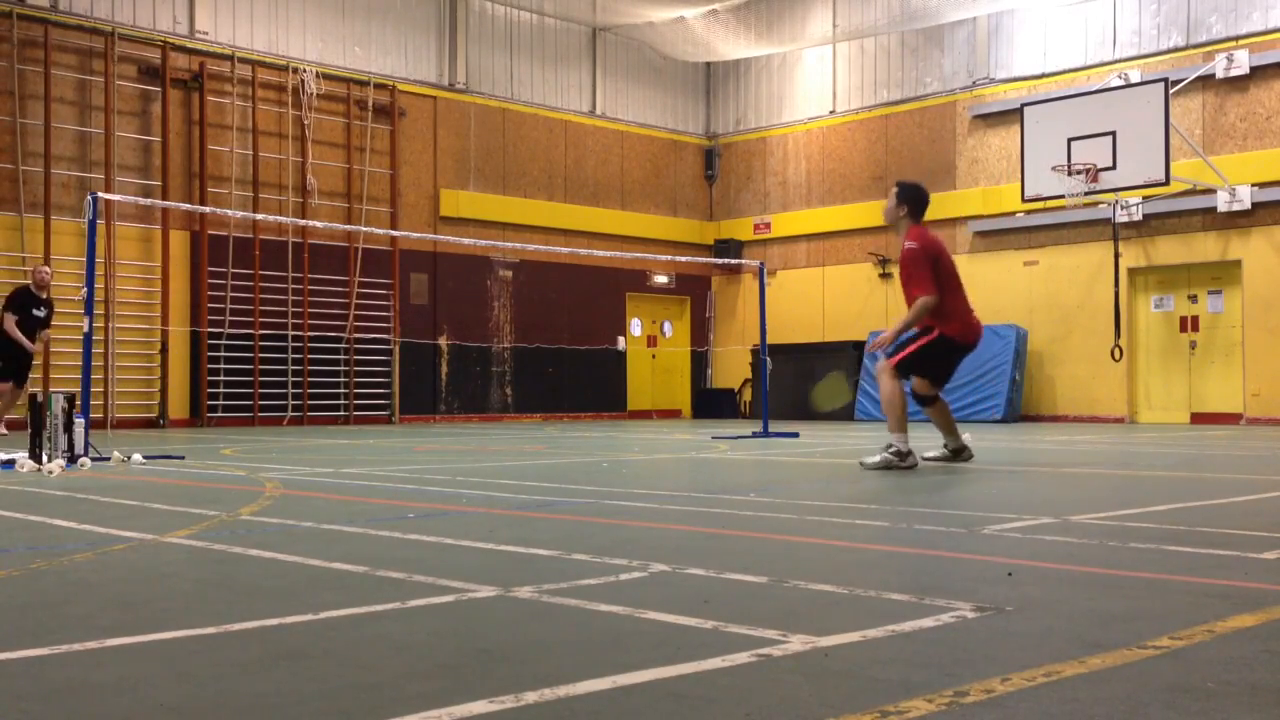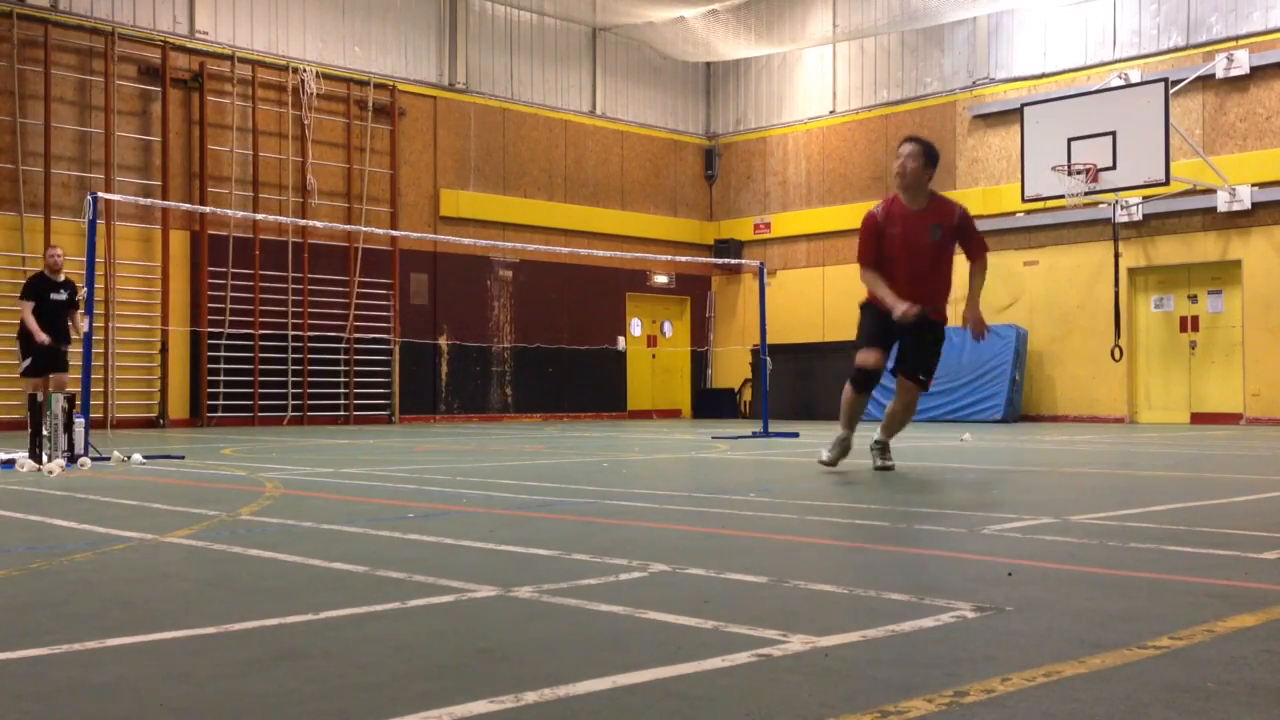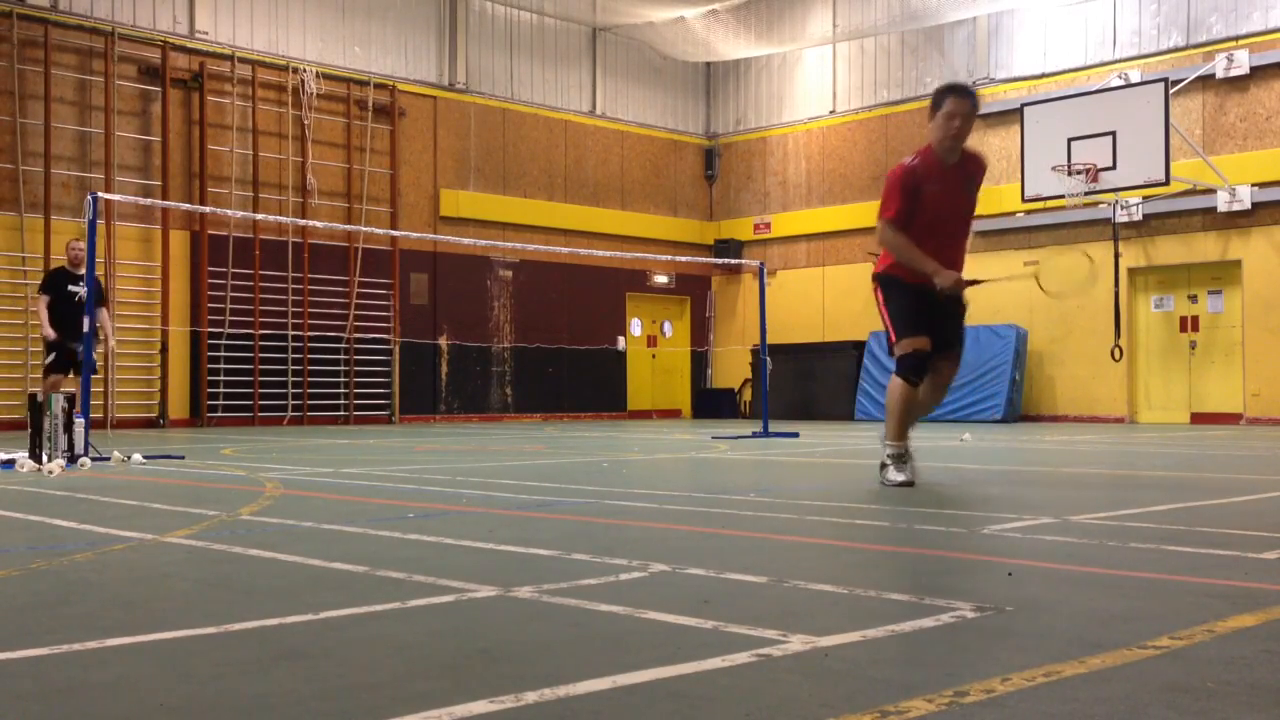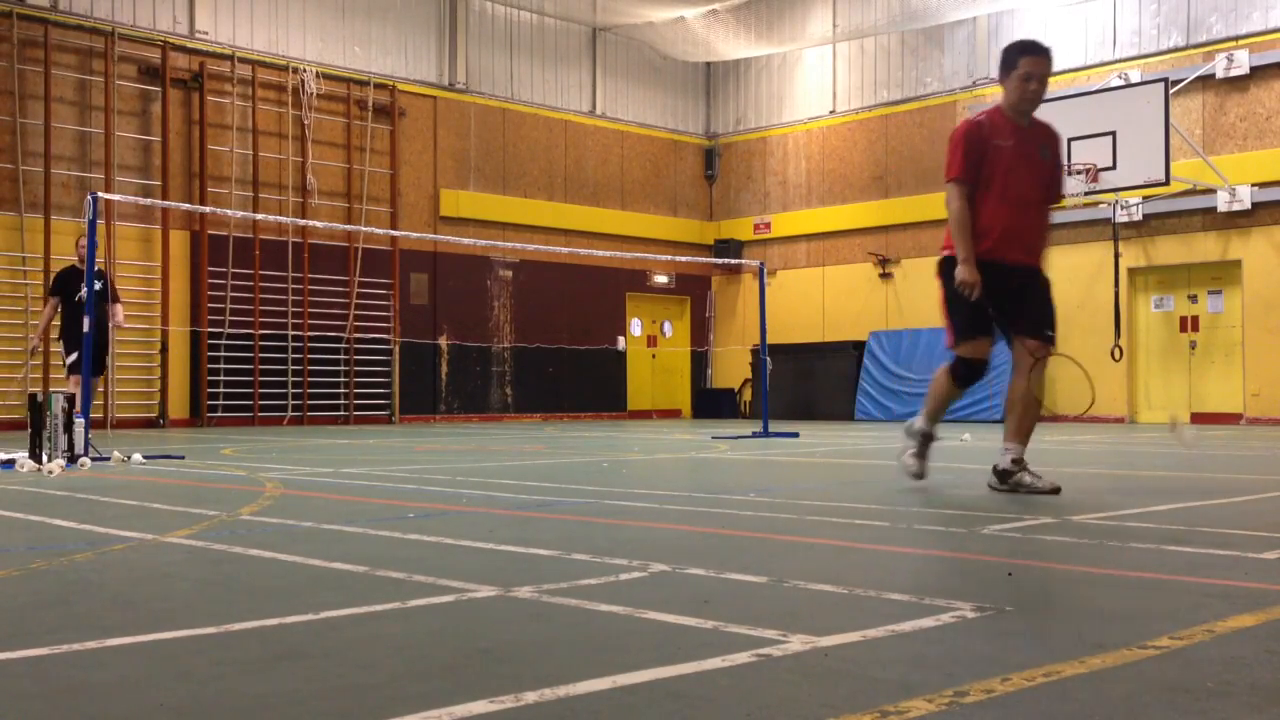
dt=0.4s
person 1, frame 1
left shoulder: (912, 248)
right shoulder: (923, 242)
left elbow: (928, 300)
left wrist: (895, 333)
right wrist: (900, 331)
left hip: (951, 329)
right hip: (955, 329)
left knee: (887, 368)
right knee: (924, 388)
left ankle: (899, 449)
right ankle: (956, 445)
person 1, frame 2
left shoulder: (953, 215)
right shoulder: (878, 216)
left elbow: (979, 257)
right elbow: (867, 271)
left wrist: (972, 307)
right wrist: (894, 303)
left hip: (928, 315)
right hip: (883, 309)
left knee: (909, 387)
right knee: (866, 368)
left ankle: (881, 442)
right ankle: (844, 437)
person 1, frame 3
left shoulder: (975, 167)
right shoulder: (909, 172)
right elbow: (888, 234)
right wrist: (935, 272)
left hip: (944, 283)
right hip: (902, 280)
left knee: (944, 370)
right knee: (914, 358)
left ankle: (901, 419)
right ankle: (894, 456)
person 1, frame 4
left shoulder: (1048, 140)
right shoulder: (975, 130)
right elbow: (956, 196)
left wrist: (1036, 262)
right wrist: (965, 262)
left hip: (1023, 267)
right hip: (970, 264)
left knee: (1035, 354)
right knee: (972, 358)
left ankle: (1011, 462)
right ankle: (921, 429)
person 2, frame 1
left shoulder: (48, 304)
right shoulder: (19, 295)
left elbow: (44, 331)
left wrist: (43, 337)
right wrist: (27, 345)
left hip: (24, 351)
left knee: (17, 390)
person 2, frame 2
left shoulder: (70, 286)
right shoulder: (35, 282)
left elbow: (74, 314)
right elbow: (25, 311)
left wrist: (81, 332)
right wrist: (37, 333)
left hip: (59, 342)
right hip: (33, 341)
left knee: (61, 381)
right knee: (36, 384)
right ankle: (36, 426)
person 2, frame 3
left shoulder: (93, 281)
right shoulder: (54, 276)
left elbow: (101, 310)
right elbow: (42, 304)
left wrist: (110, 337)
right wrist: (46, 328)
left hip: (85, 339)
right hip: (59, 339)
right knee: (54, 379)
person 2, frame 4
left shoulder: (104, 277)
right shoulder: (65, 275)
left elbow: (115, 304)
right elbow: (51, 306)
left wrist: (119, 318)
right wrist: (38, 336)
left hip: (99, 337)
right hip: (73, 336)
right knee: (76, 379)
